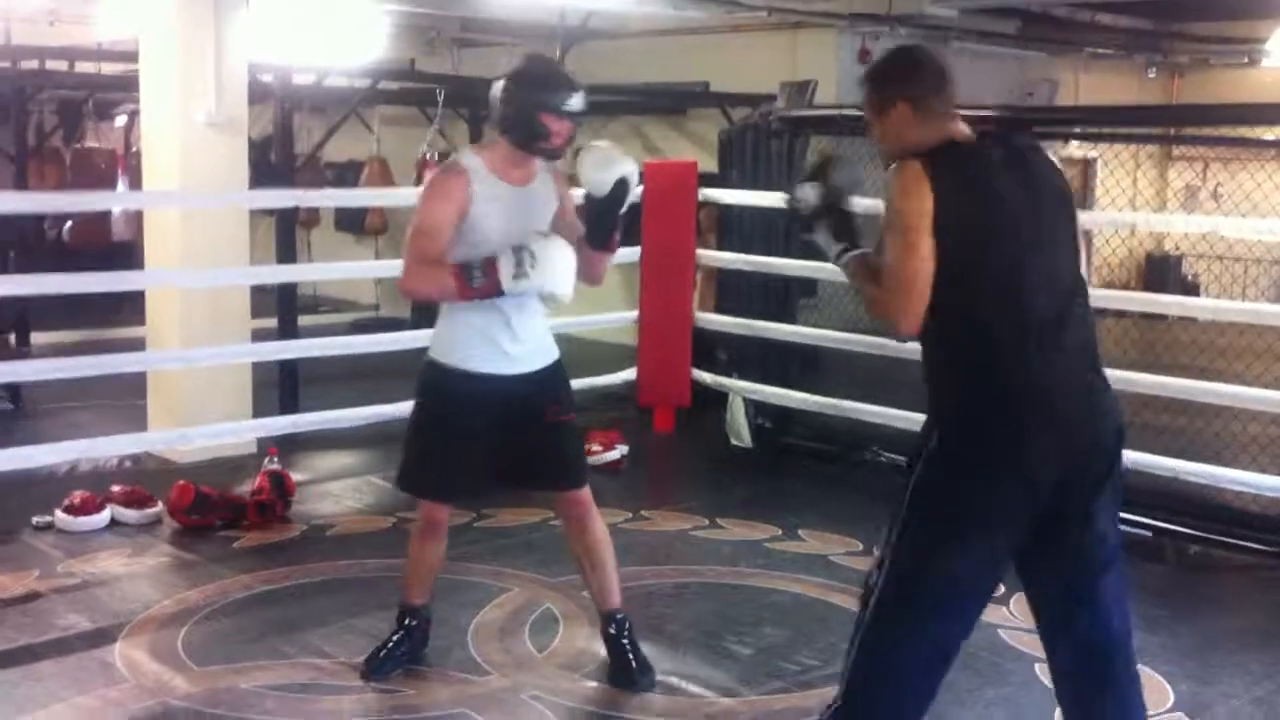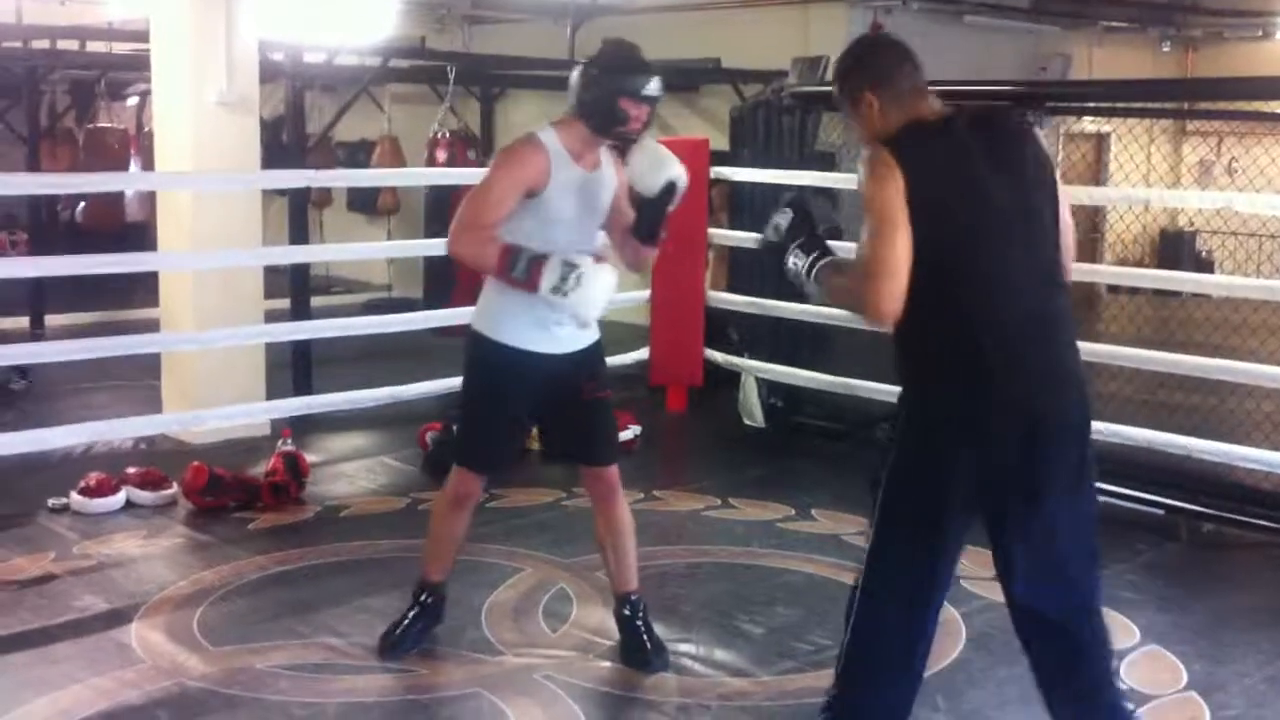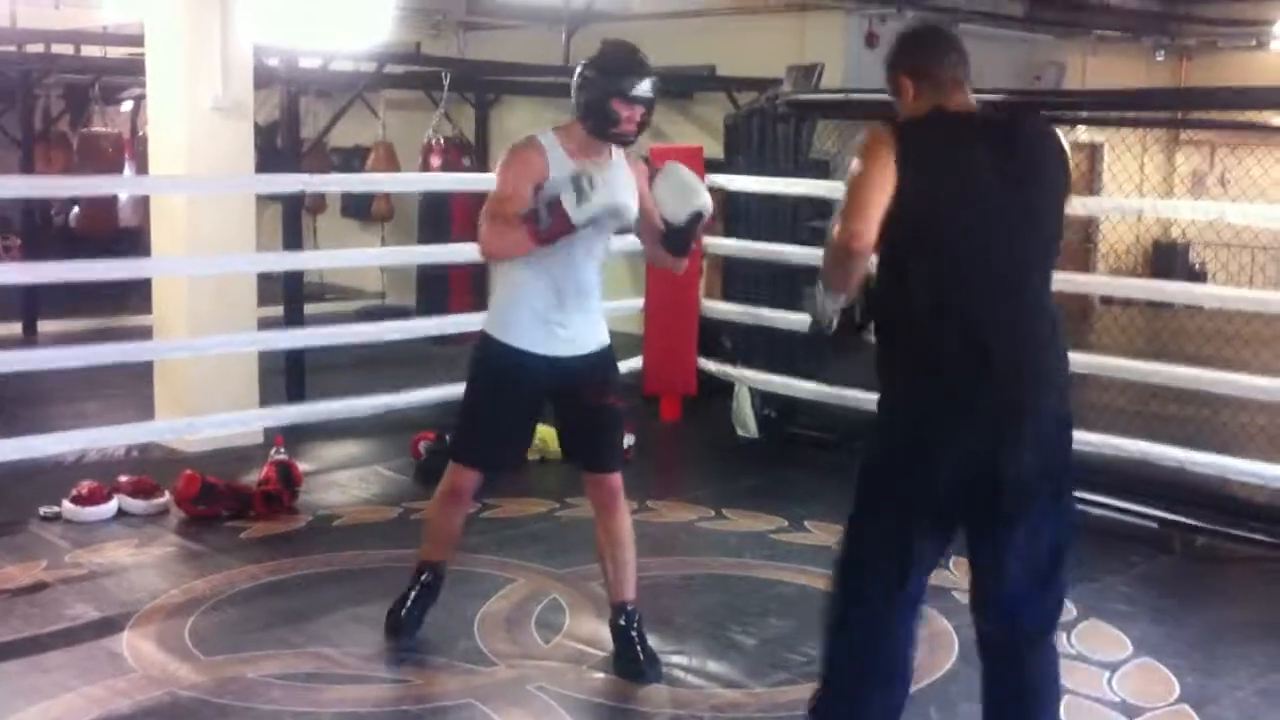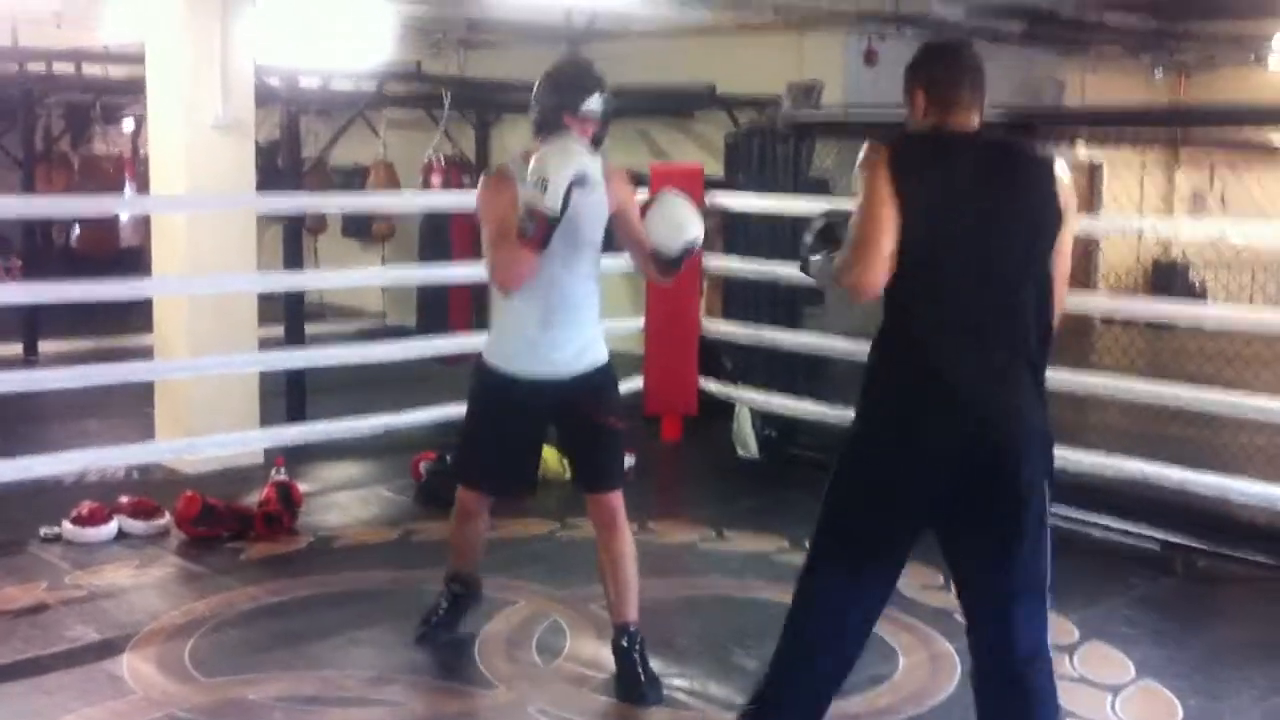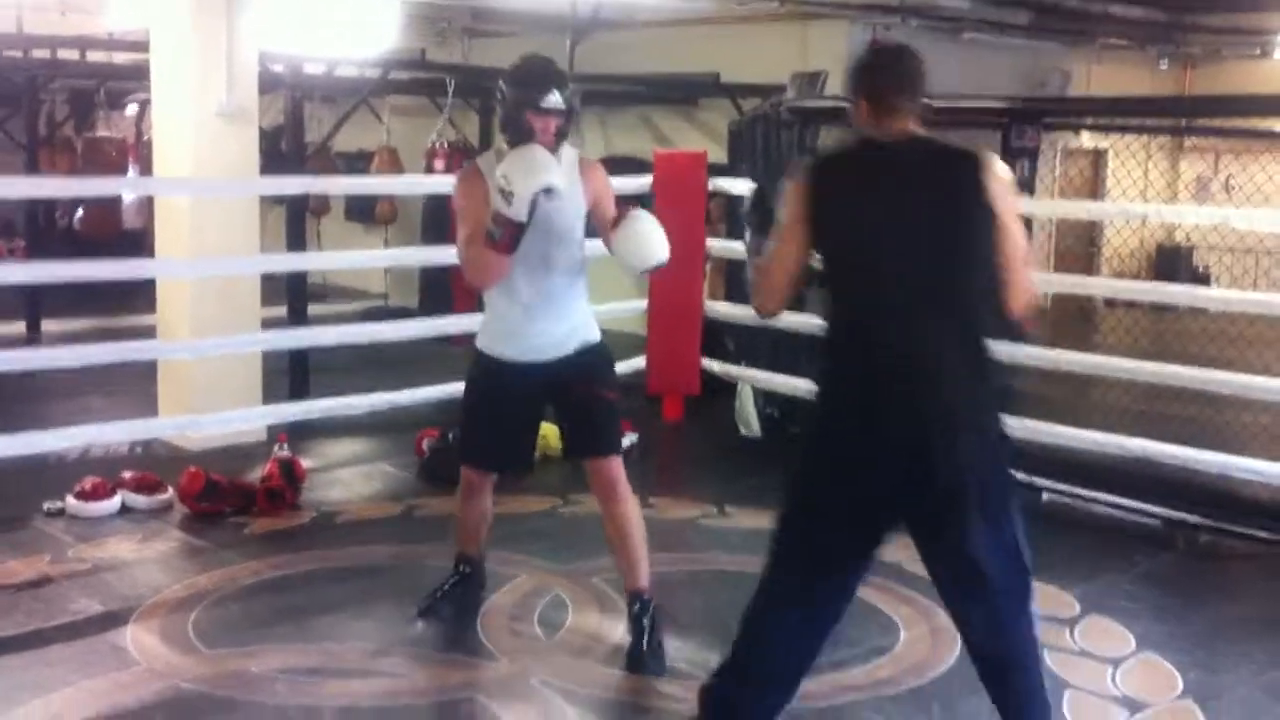
dt=0.2s
person 1, frame 1
left shoulder: (917, 178)
right shoulder: (1038, 166)
left elbow: (904, 314)
left wrist: (840, 242)
left hip: (988, 435)
right hip: (1083, 424)
left knee: (909, 614)
right knee: (1090, 619)
person 1, frame 2
left shoulder: (891, 165)
right shoulder: (1019, 136)
left elbow: (882, 304)
right elbow: (1061, 261)
left wrist: (809, 260)
left hip: (954, 412)
right hip: (1052, 399)
left knee: (898, 594)
right knee: (1060, 593)
person 1, frame 3
left shoulder: (893, 143)
right shoulder: (1044, 143)
left elbow: (854, 238)
left wrist: (832, 291)
left hip: (928, 405)
right hip: (1033, 400)
left knee: (875, 590)
right knee: (1020, 607)
person 1, frame 4
left shoulder: (891, 160)
right shoulder: (1047, 176)
left elbow: (867, 277)
right elbow: (1049, 311)
left wrist: (826, 260)
left hip: (905, 419)
right hip: (1010, 423)
left knee: (836, 591)
right knee: (1013, 627)
person 1, frame 5
left shoulder: (819, 180)
right shoulder: (983, 174)
left elbow: (768, 299)
right elbow: (1017, 301)
left wrist: (778, 232)
left hip: (853, 421)
right hip: (955, 422)
left knee: (797, 591)
right knee: (996, 610)
person 2, frame 1
left shoulder: (552, 180)
right shoulder: (456, 180)
left elbow: (592, 273)
right elbow: (415, 279)
left wrist: (606, 213)
right wrist: (500, 273)
left hip: (535, 367)
right hip: (461, 372)
left knee: (578, 502)
right knee: (434, 513)
left ankle: (618, 630)
right ankle: (413, 626)
person 2, frame 2
left shoulder: (616, 165)
right shoulder: (531, 156)
left elbow: (637, 260)
right elbow: (464, 240)
left wrist: (656, 209)
right wrist: (542, 272)
left hip: (576, 347)
right hip: (506, 347)
left knee: (606, 481)
right knee: (466, 484)
left ankle: (631, 613)
right ankle: (428, 600)
person 2, frame 3
left shoulder: (631, 169)
right shoulder: (532, 155)
left elbow: (666, 262)
right elbow: (494, 242)
left wrist: (684, 228)
right wrist: (568, 213)
left hip: (587, 351)
right hip: (512, 346)
left knee: (609, 487)
right knee: (463, 476)
left ankle: (627, 624)
right ankle: (426, 580)
person 2, frame 4
left shoulder: (610, 182)
right shoulder: (502, 183)
left elbow: (653, 270)
right elbow: (506, 276)
left wrist: (674, 250)
right wrist: (547, 209)
left hip: (584, 368)
right hip: (510, 371)
left knee: (608, 506)
right knee: (472, 497)
left ankle: (628, 644)
right ankle: (460, 588)
person 2, frame 5
left shoulder: (585, 171)
right shoulder: (477, 179)
left elbow: (622, 241)
right elbow: (479, 273)
left wrist: (643, 245)
right wrist: (515, 212)
left hip: (576, 349)
right hip: (503, 356)
left knee: (609, 476)
right knee: (475, 476)
left ankle: (642, 611)
right ankle: (468, 572)
